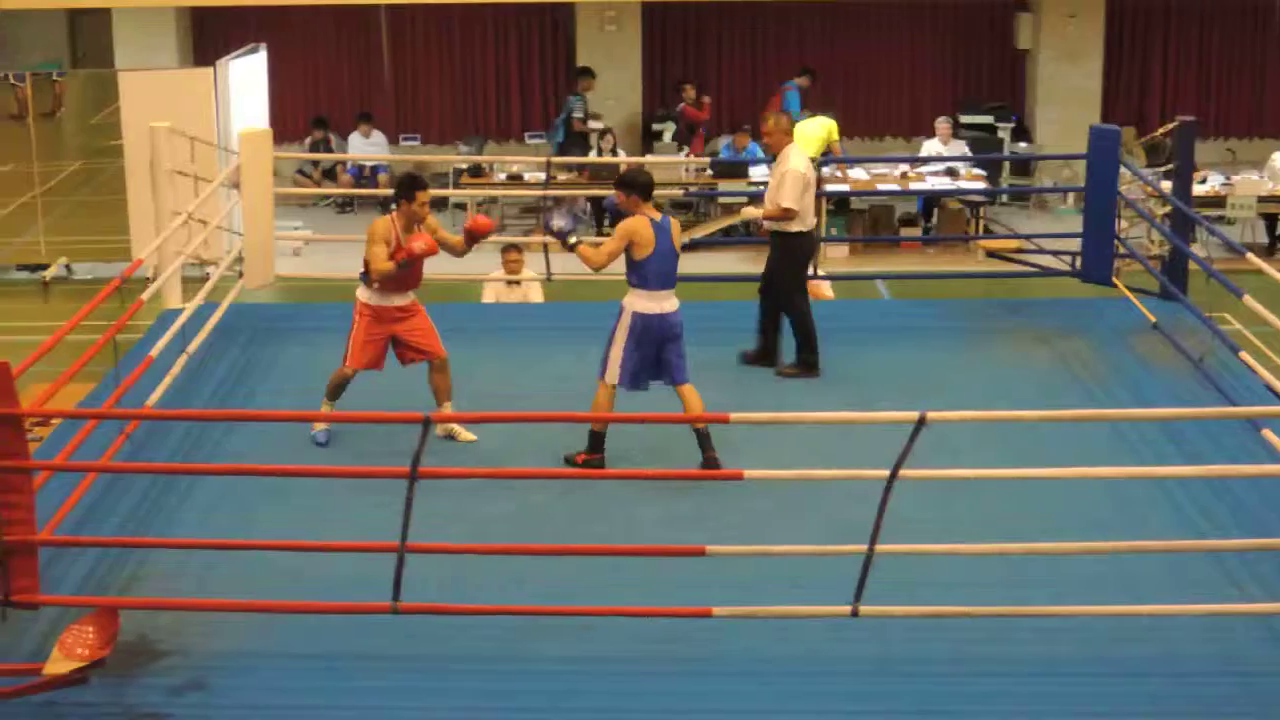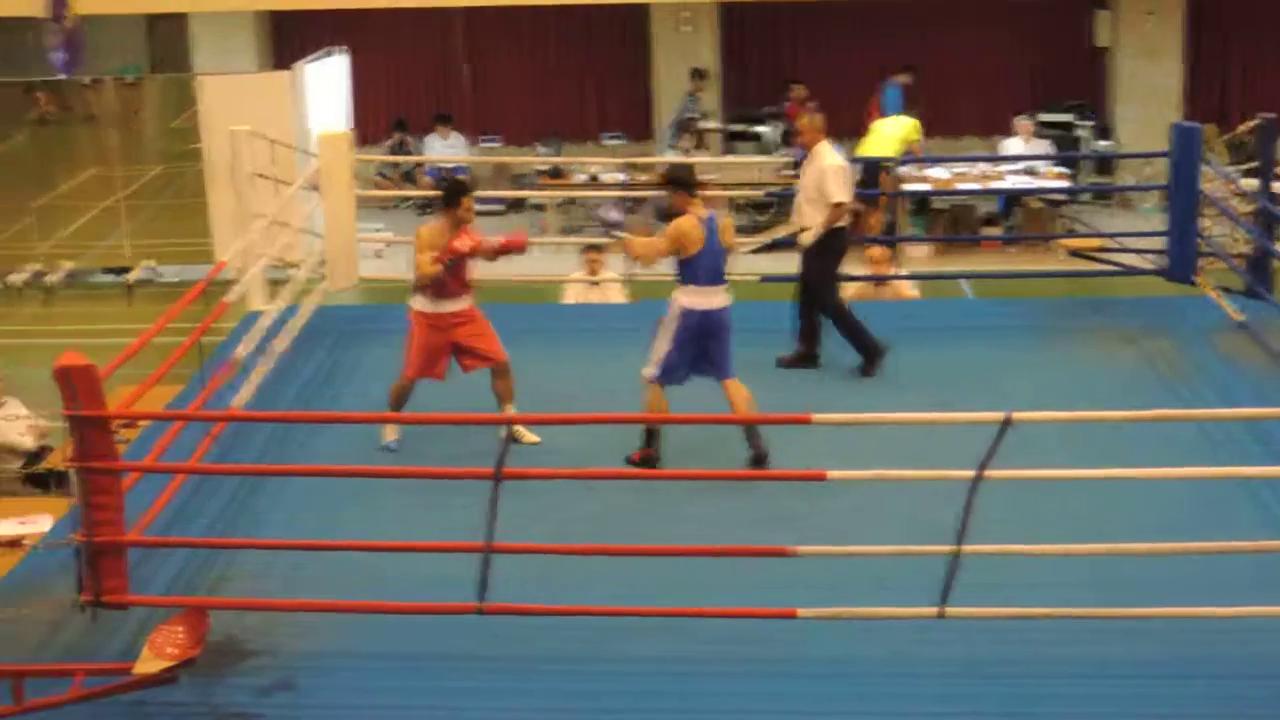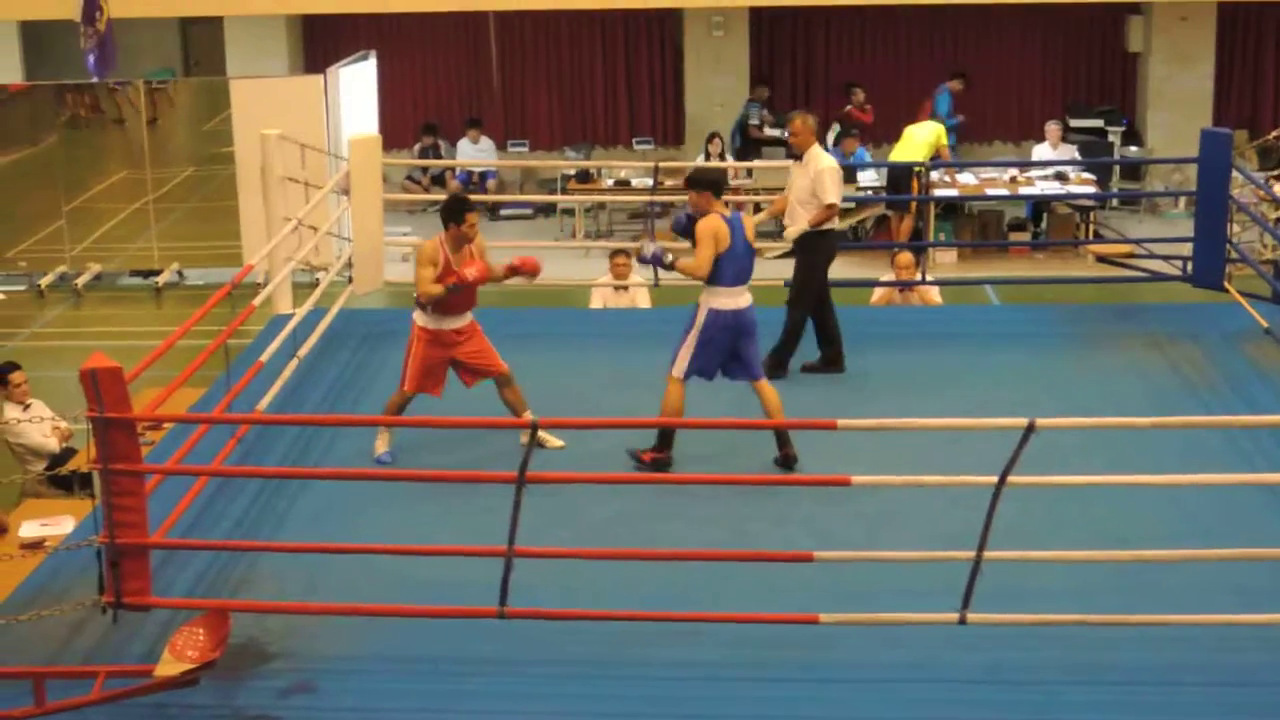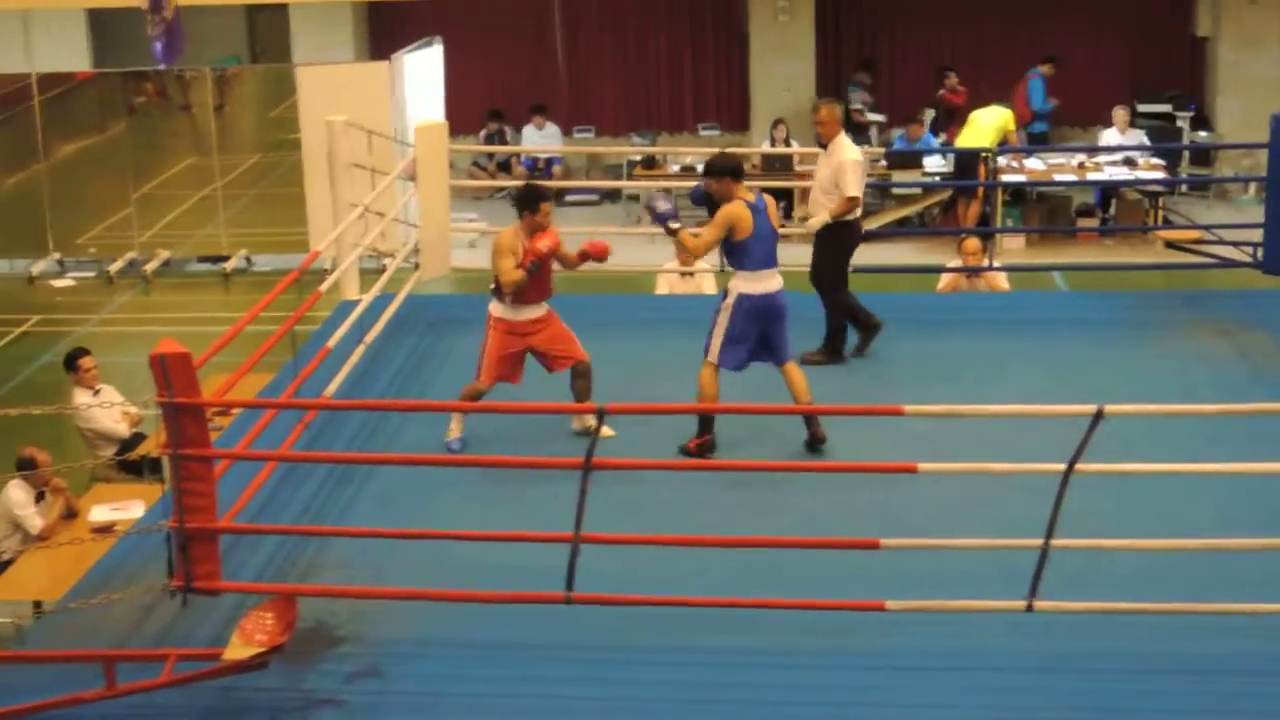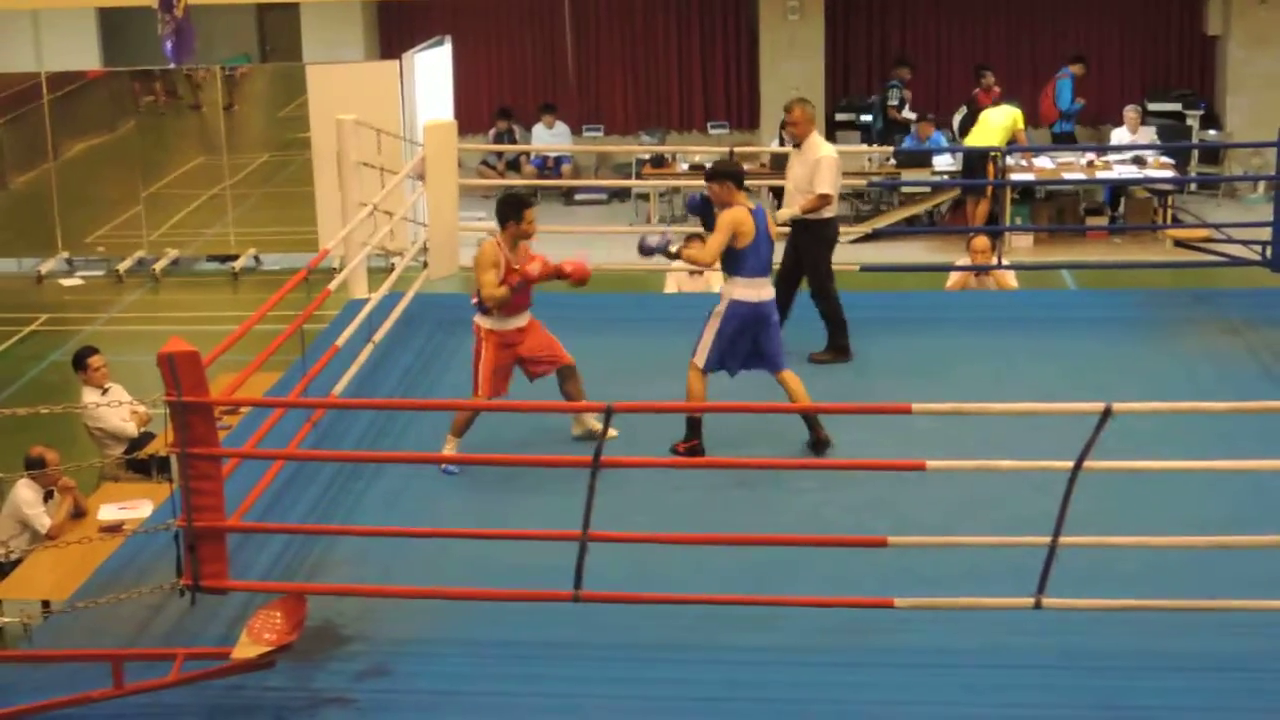
dt=0.4s
person 1, frame 1
left shoulder: (631, 226)
right shoulder: (674, 225)
left elbow: (597, 262)
left wrist: (569, 239)
left hip: (639, 312)
right hip: (669, 312)
left knee: (607, 382)
right knee: (682, 383)
left ankle: (593, 453)
right ankle: (709, 454)
person 1, frame 2
left shoulder: (680, 226)
right shoulder: (721, 220)
left elbow: (645, 256)
left wrist: (622, 233)
left hip: (689, 308)
right hip: (719, 306)
left knee: (655, 378)
right knee: (728, 379)
left ankle: (649, 450)
right ankle: (757, 446)
person 1, frame 3
left shoulder: (707, 224)
right shoulder: (745, 222)
left elbow: (701, 271)
left wrist: (669, 260)
left hip: (715, 309)
right hip: (743, 308)
left knee: (676, 377)
right knee: (758, 379)
left ankle: (660, 451)
right ankle: (786, 449)
person 1, frame 4
left shoulder: (730, 212)
right shoulder: (769, 203)
left elbow: (697, 250)
left wrist: (671, 224)
right wrist: (712, 221)
left hip: (745, 294)
right hip: (774, 292)
left knee: (711, 363)
right knee: (785, 361)
left ankle: (704, 436)
right ankle: (814, 427)
person 1, frame 5
left shoulder: (732, 216)
right shoulder: (765, 214)
left elbow: (707, 258)
left wrist: (670, 248)
right wrist: (709, 220)
left hip: (738, 301)
right hip: (765, 300)
left knee: (697, 368)
right knee: (780, 368)
left ankle: (693, 440)
right ankle: (817, 432)
person 2, frame 1
left shoulder: (427, 224)
right shoulder: (381, 227)
left elbow: (458, 249)
right elbow: (377, 272)
left wrist: (472, 236)
right wrist: (407, 257)
left hip: (406, 304)
right hip: (373, 306)
left knee: (439, 358)
right knee: (349, 369)
left ankle: (447, 421)
right ankle: (325, 413)
person 2, frame 2
left shoulder: (466, 231)
right shoulder: (427, 235)
left elbow: (484, 251)
right elbow: (421, 278)
left wrist: (503, 247)
right wrist: (451, 258)
left hip: (463, 310)
right hip: (430, 314)
left knee: (500, 362)
right knee: (410, 377)
left ankle: (511, 424)
right ankle: (391, 426)
person 2, frame 3
left shoulder: (475, 245)
right shoulder: (429, 250)
left elbow: (492, 275)
right elbow: (424, 294)
left wrist: (514, 268)
right wrist: (457, 282)
left hip: (463, 326)
right hip: (430, 330)
left knee: (503, 374)
right knee: (408, 391)
left ankle: (531, 431)
right ankle: (382, 437)
person 2, frame 4
left shoulder: (546, 235)
right shoulder: (506, 241)
left elbow: (569, 263)
right elbow: (508, 284)
left wrist: (585, 254)
right wrist: (534, 261)
left hip: (539, 315)
right hip: (506, 320)
left knee: (582, 364)
right knee: (484, 384)
left ankle: (584, 419)
right ankle: (457, 423)
person 2, frame 5
left shoulder: (524, 245)
right shoulder: (487, 252)
left elbow: (541, 271)
right elbow: (489, 299)
left wrist: (561, 270)
right wrist: (520, 280)
left hip: (523, 324)
right hip: (494, 331)
left knee: (567, 366)
right knee: (482, 398)
left ankle: (584, 423)
right ankle: (449, 448)
person 3, frame 1
left shoulder: (794, 167)
right shoulder: (787, 159)
left elbow: (788, 211)
left wrist: (757, 214)
right wrist: (763, 214)
left hip: (794, 241)
right hip: (787, 239)
left knee: (793, 301)
right knee: (768, 292)
left ankle: (808, 362)
right ankle: (766, 350)
person 3, frame 2
left shoulder: (831, 164)
right shoulder: (812, 160)
left elbow: (840, 207)
left wrist: (816, 231)
right wrist: (808, 231)
left hip: (828, 239)
right hip: (815, 238)
left knee: (826, 300)
right knee: (807, 296)
left ankle: (870, 349)
right ankle: (807, 352)
person 3, frame 3
left shoulder: (825, 166)
right shoulder: (799, 164)
left elbow: (831, 208)
right elbow: (788, 198)
left wrist: (801, 226)
right wrist: (761, 217)
left hip: (818, 240)
right hip: (807, 240)
left knee: (798, 301)
right knee: (818, 300)
left ankle: (778, 362)
right ankle: (832, 358)
person 3, frame 4
left shoulder: (848, 156)
right shoulder: (828, 151)
left elbow: (853, 200)
left wrist: (823, 218)
right wrist: (818, 217)
left hip: (840, 229)
right hip: (828, 228)
left knee: (832, 288)
right knee: (822, 282)
left ankle: (833, 349)
right ankle: (866, 323)
person 3, frame 5
left shoulder: (823, 154)
right shoulder: (798, 150)
left elbow: (824, 197)
left wrist: (792, 211)
left hip: (818, 228)
right hip: (801, 226)
left knee: (822, 289)
right knee: (784, 282)
left ankle: (839, 347)
